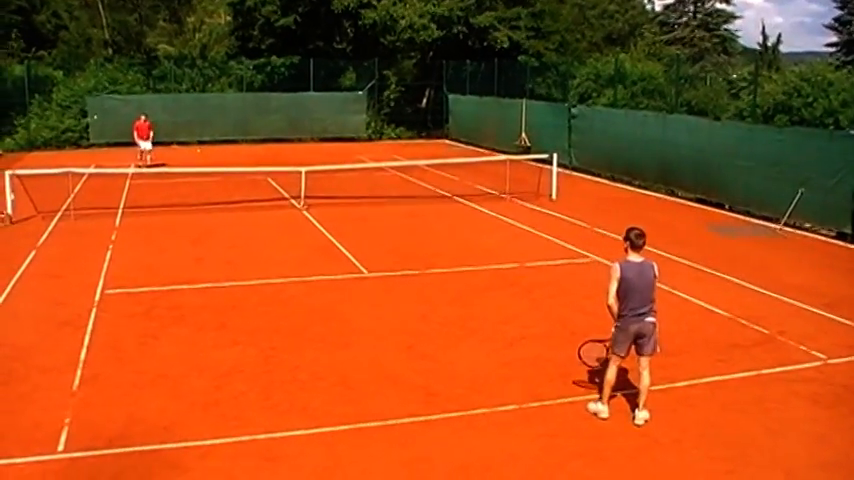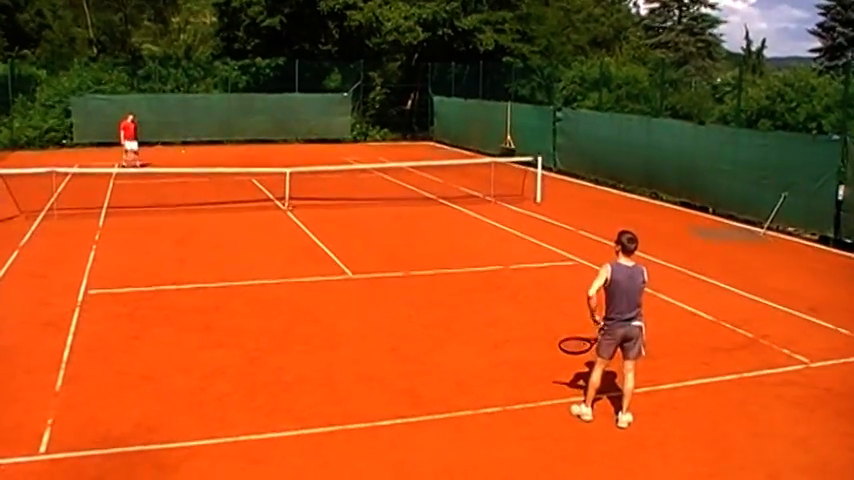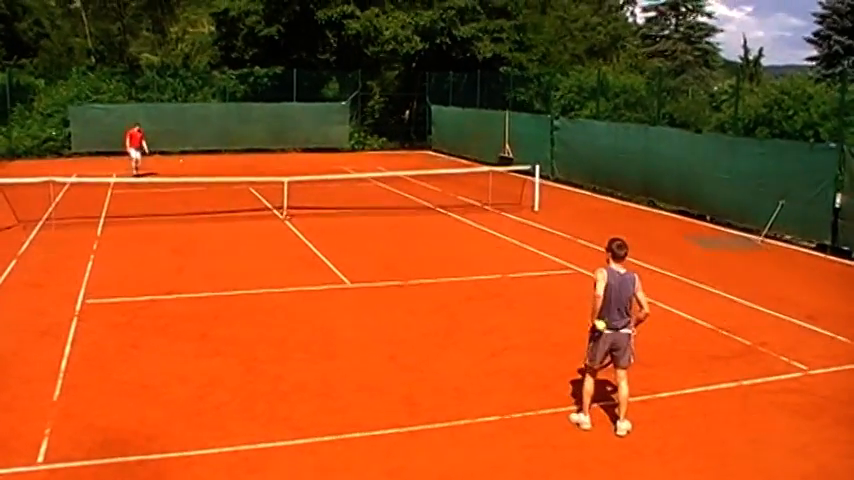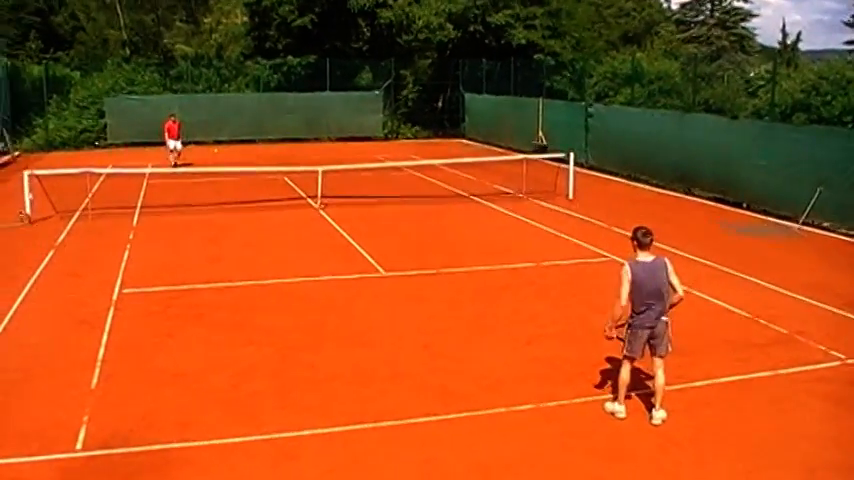
dt=0.5s
person 1, frame 1
left shoulder: (618, 267)
right shoulder: (653, 267)
left elbow: (611, 301)
right elbow: (650, 296)
left wrist: (618, 321)
left hip: (626, 323)
right hip: (648, 322)
left knee: (614, 364)
right knee: (644, 368)
left ankle: (603, 405)
right ankle: (641, 411)
person 1, frame 2
left shoulder: (608, 269)
right shoulder: (642, 271)
left elbow: (591, 293)
right elbow: (637, 297)
left wrist: (593, 315)
left hip: (612, 327)
right hip: (634, 326)
left knee: (598, 367)
right knee: (629, 371)
left ankle: (586, 408)
right ankle: (624, 414)
person 1, frame 3
left shoulder: (603, 273)
right shoulder: (634, 278)
left elbow: (599, 294)
right elbow: (645, 310)
left wrist: (594, 318)
left hip: (602, 334)
right hip: (623, 335)
left knee: (590, 374)
right knee: (622, 379)
left ankle: (584, 416)
right ankle: (622, 422)
person 1, frame 4
left shoulder: (629, 268)
right shoulder: (664, 263)
left elbow: (622, 304)
right elbow: (679, 294)
left wrist: (611, 326)
left hip: (638, 324)
right hip: (660, 323)
left knee: (627, 364)
right knee: (659, 368)
left ankle: (619, 405)
right ankle: (658, 411)
